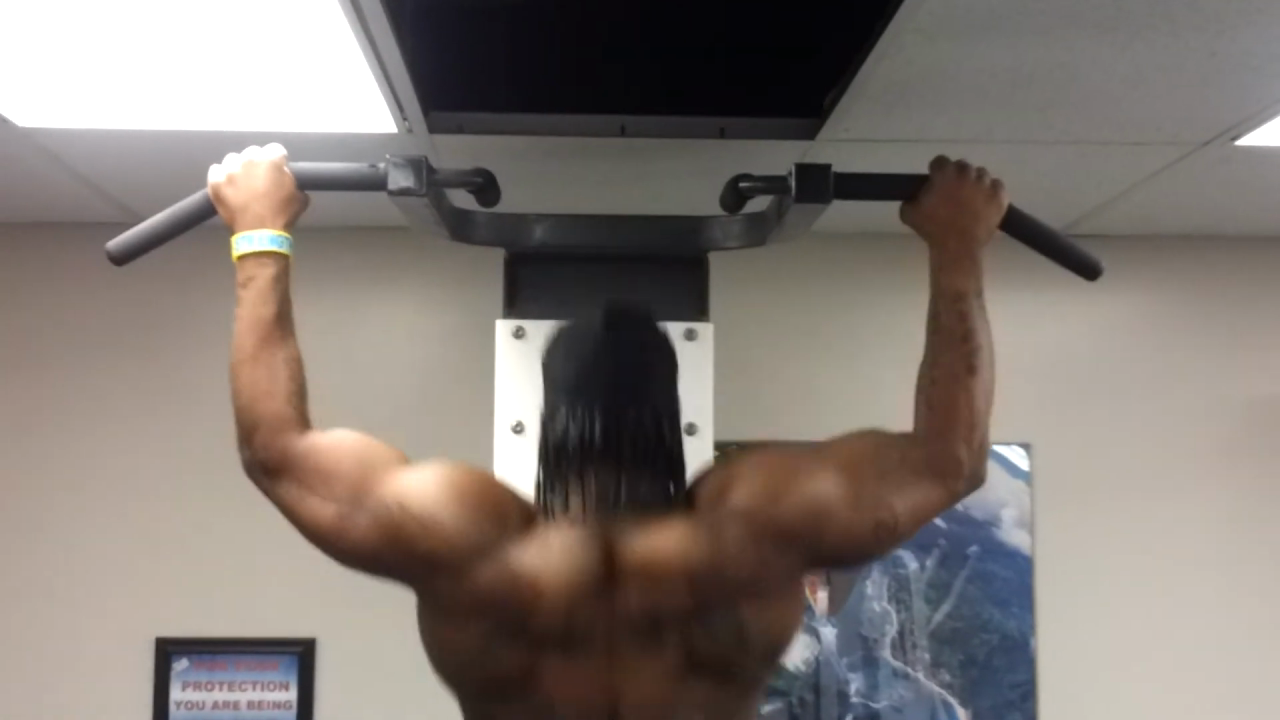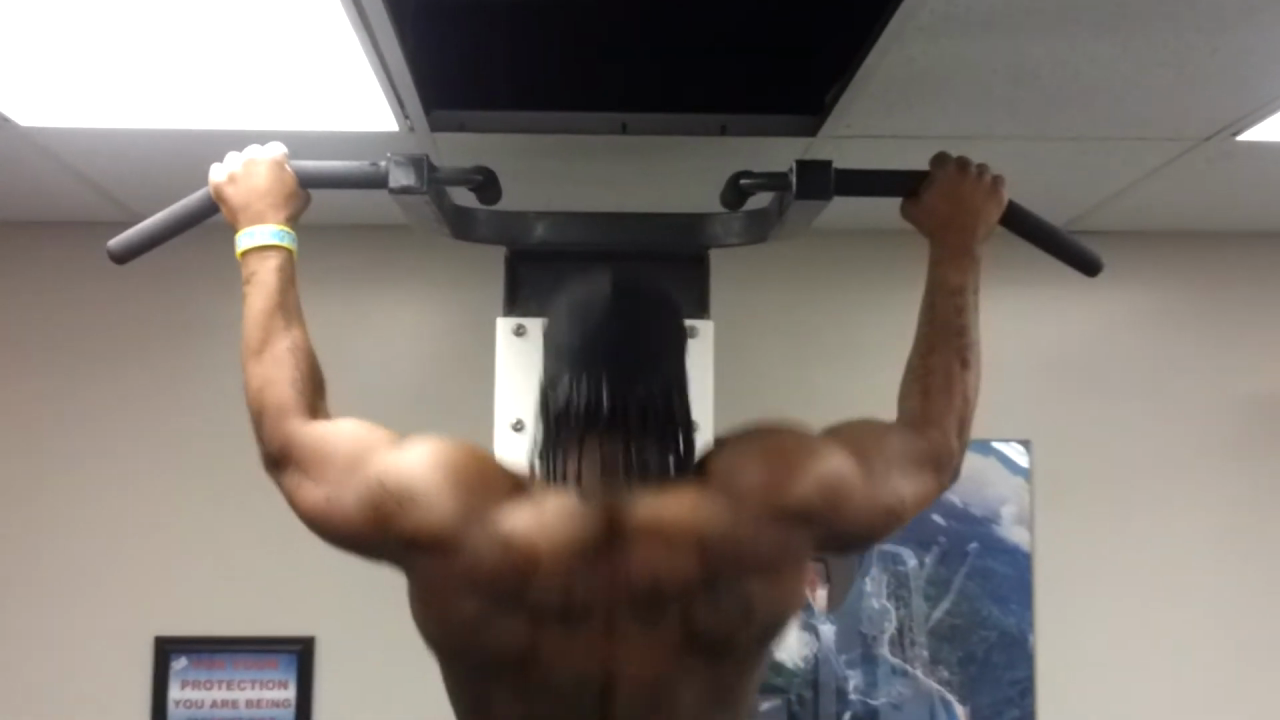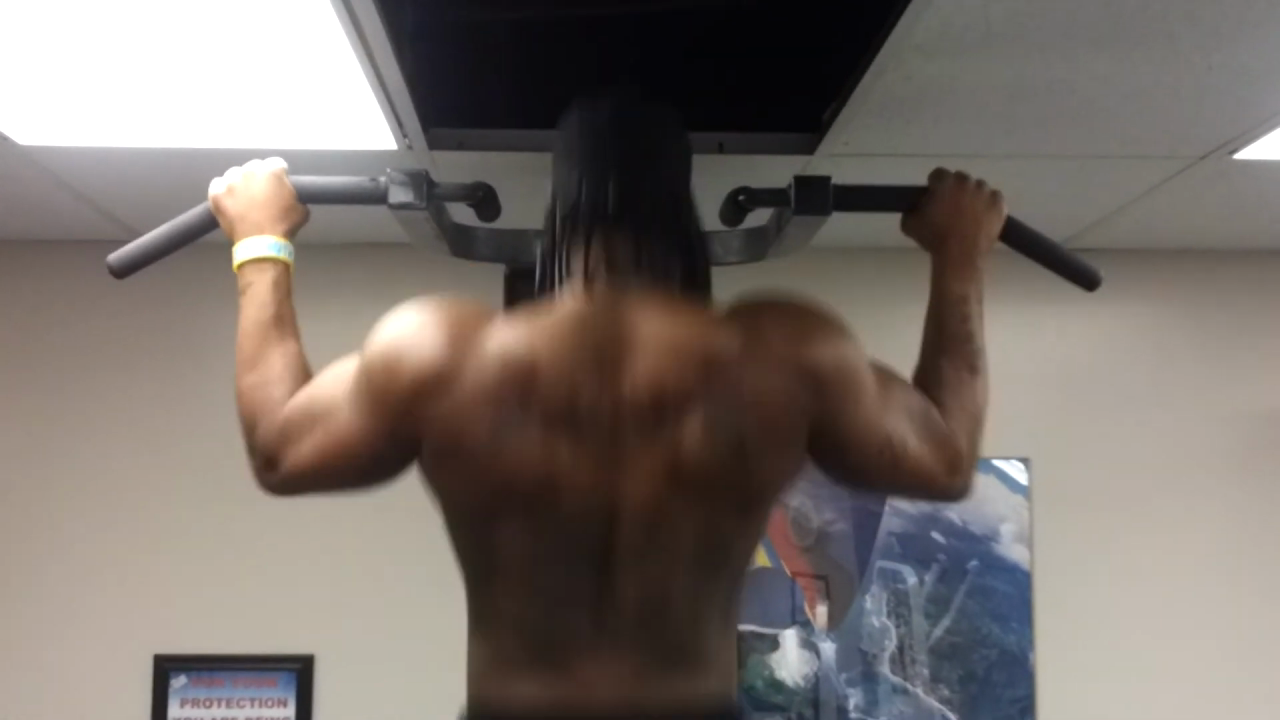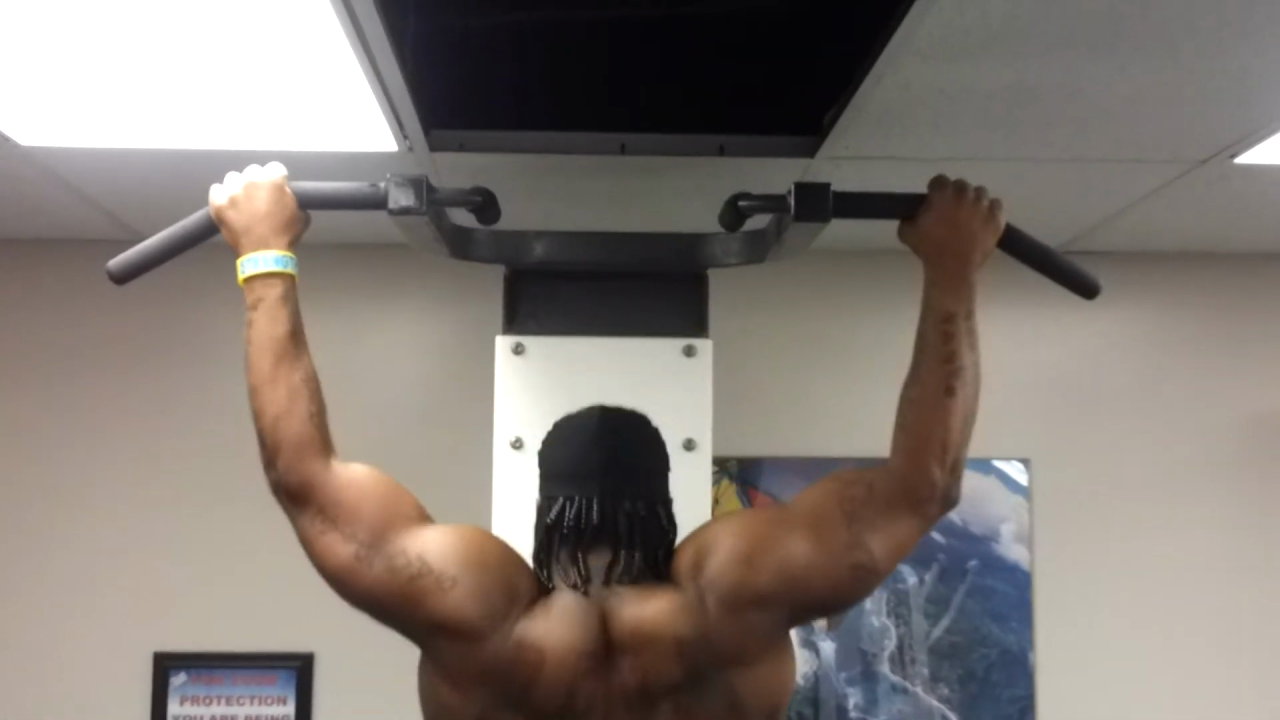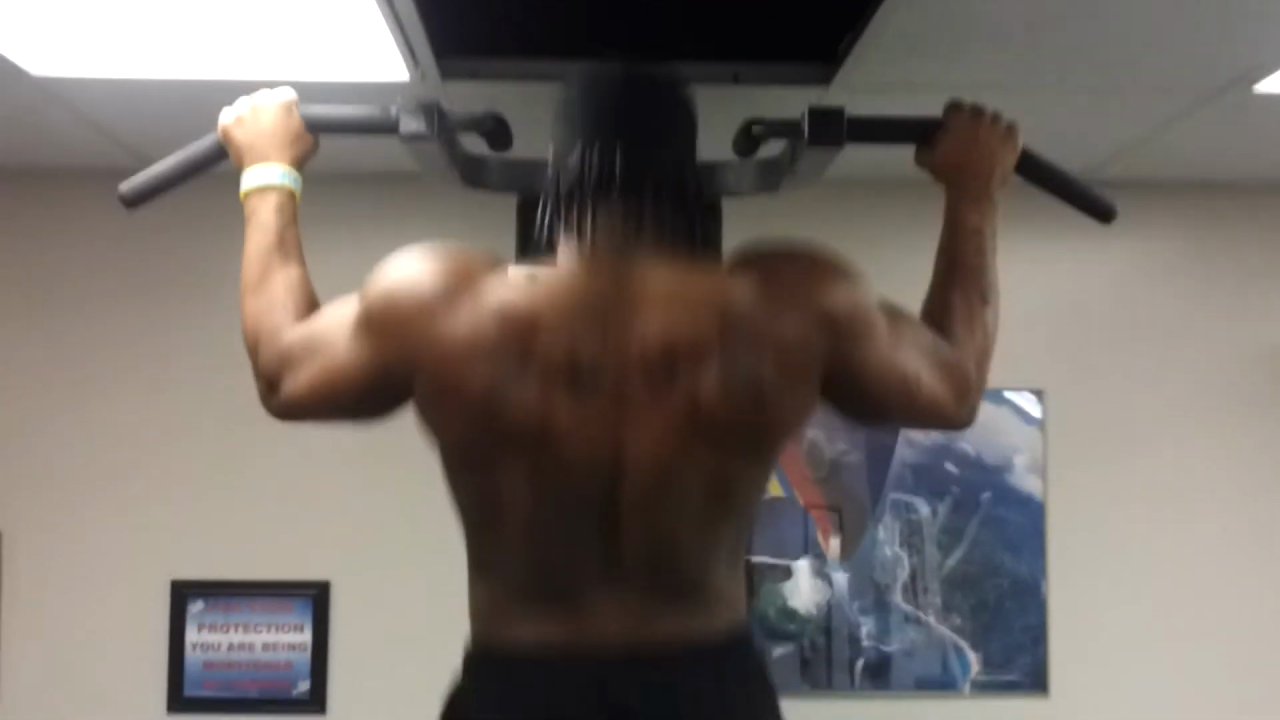
dt=0.5s
person 1, frame 1
left shoulder: (468, 553)
right shoulder: (747, 543)
left elbow: (274, 448)
right elbow: (952, 456)
left wrist: (261, 237)
right wrist: (956, 251)
person 1, frame 2
left shoulder: (459, 527)
right shoulder: (756, 520)
left elbow: (289, 435)
right elbow: (931, 447)
left wrist: (264, 233)
right wrist: (954, 248)
person 1, frame 3
left shoulder: (441, 356)
right shoulder: (782, 357)
left elbow: (275, 446)
right elbow: (947, 457)
left wrist: (262, 244)
right wrist: (959, 254)
person 1, frame 4
left shoulder: (473, 615)
right shoulder: (732, 606)
left elbow: (300, 472)
right elbow: (925, 482)
left wrist: (266, 257)
right wrist: (950, 271)
person 1, frame 5
left shoulder: (440, 295)
right shoulder: (789, 301)
left elbow: (281, 373)
right elbow: (953, 391)
left wrist: (269, 173)
right wrist: (971, 193)
